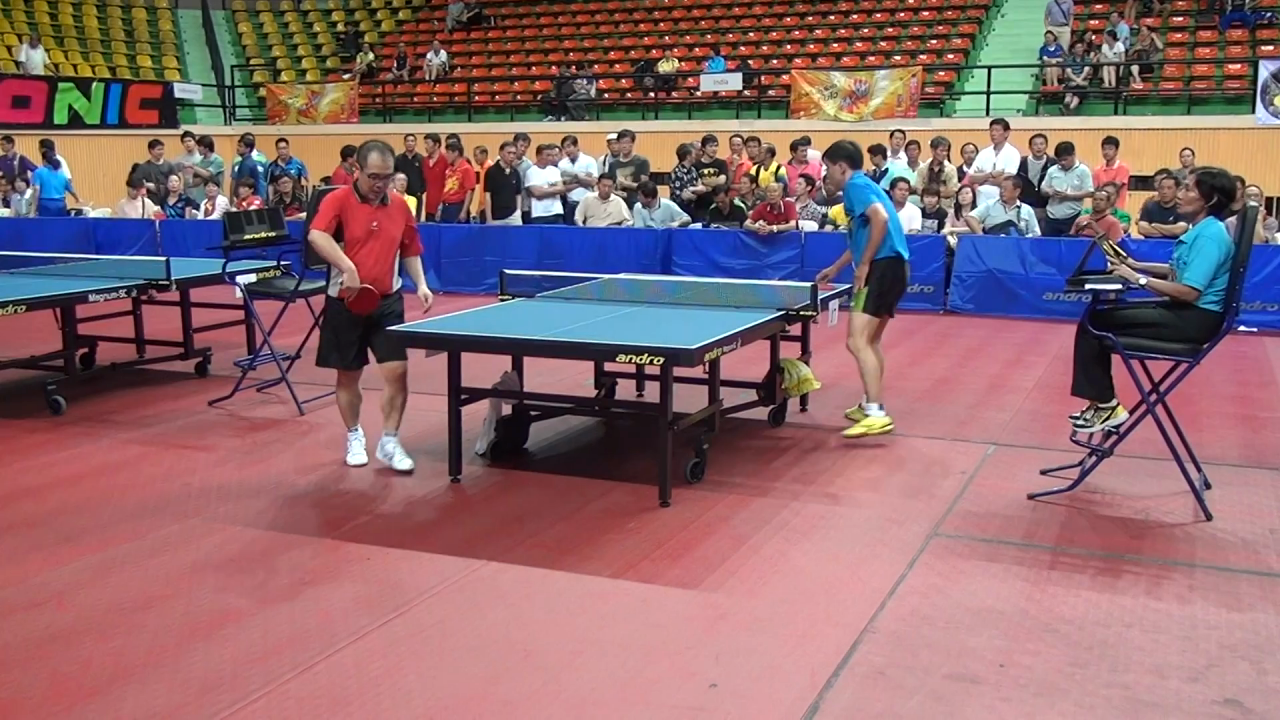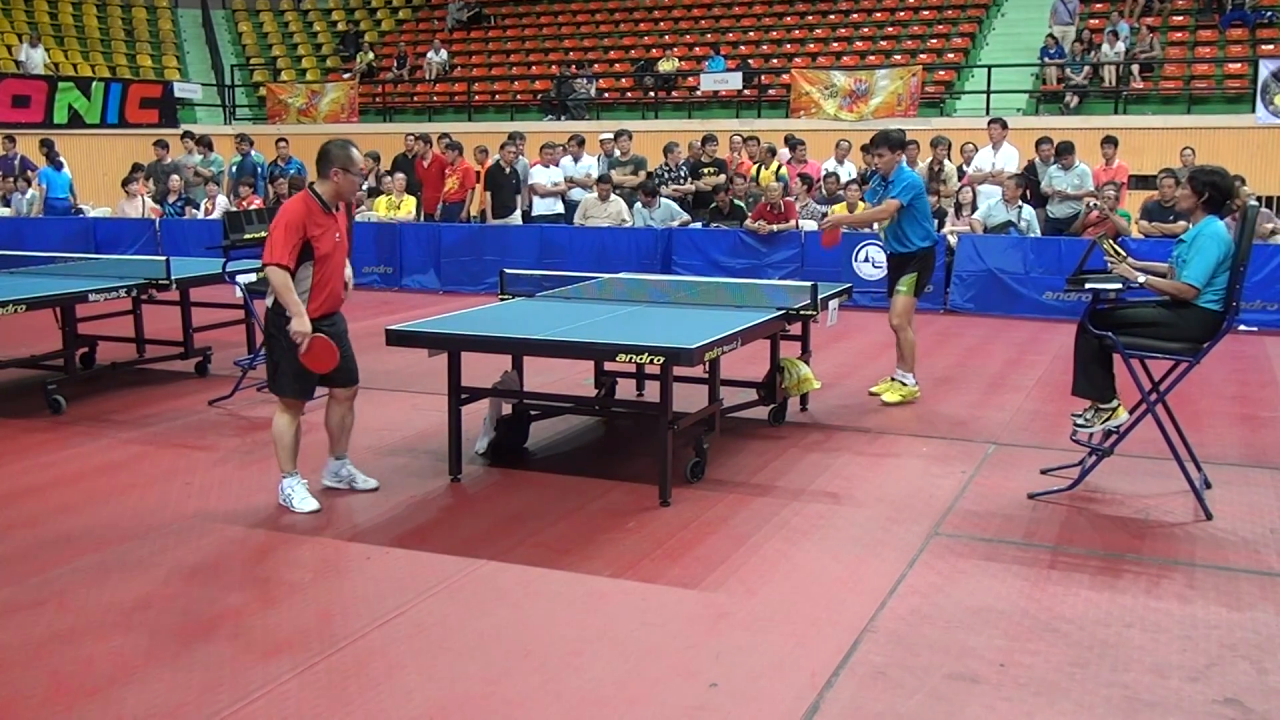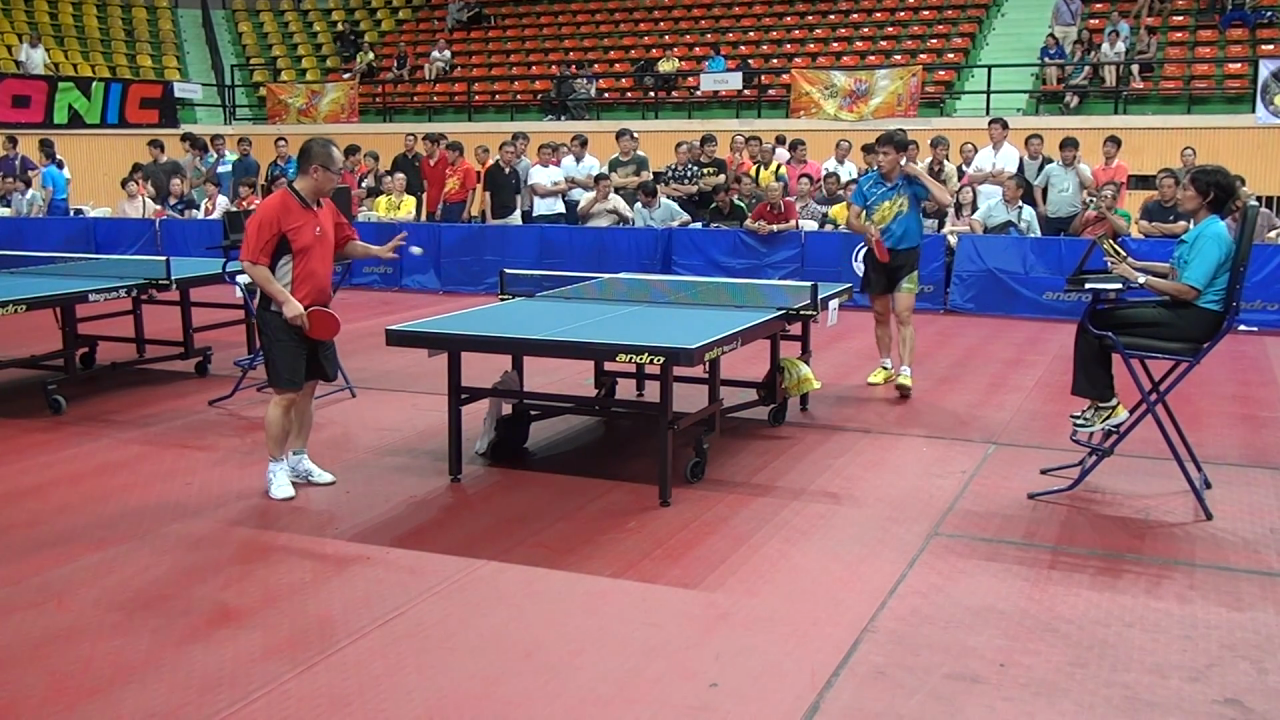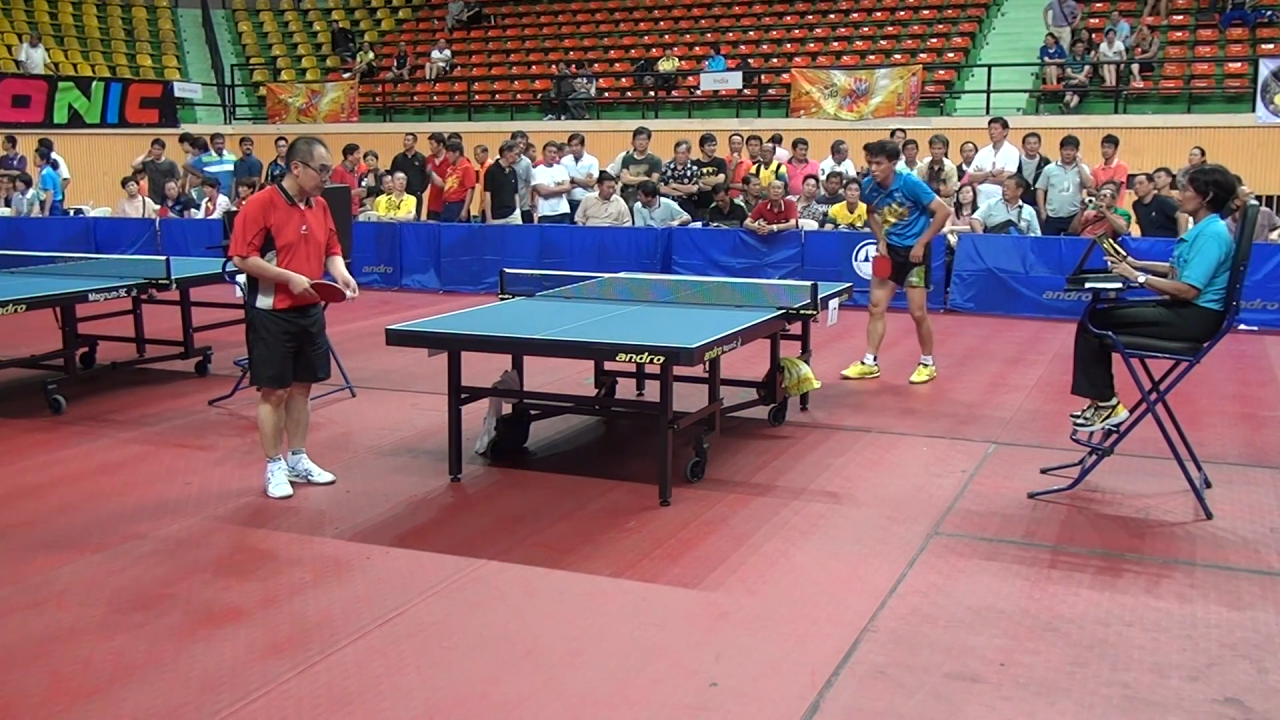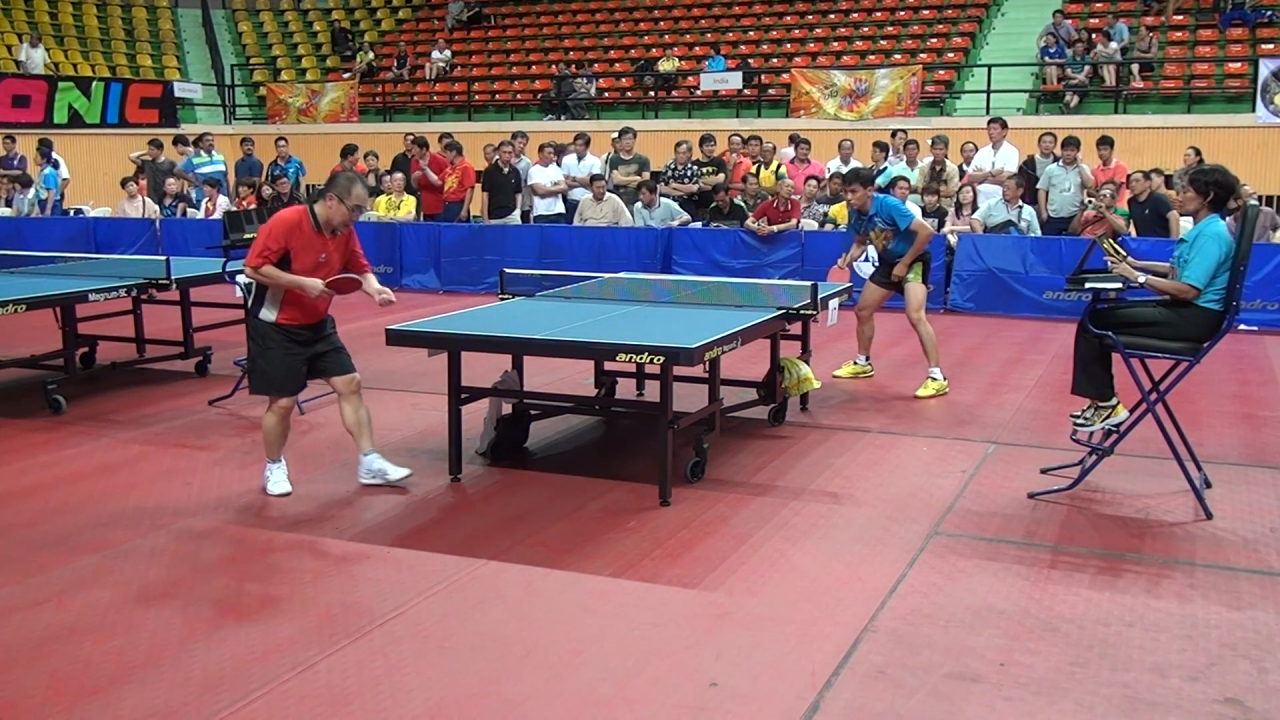
dt=1s
person 1, frame 1
left shoulder: (399, 206)
right shoulder: (337, 201)
left elbow: (410, 250)
right elbow: (316, 236)
left wrist: (420, 284)
right wrist: (347, 267)
left hip: (388, 301)
right hip: (345, 302)
left knee: (396, 372)
right knee: (348, 375)
left ankle: (390, 442)
right ankle: (355, 436)
person 1, frame 2
left shoulder: (340, 208)
right shoulder: (295, 212)
right elbow: (275, 268)
left wrist: (346, 271)
right wrist: (298, 316)
left hip: (331, 319)
right hip: (297, 326)
left knee: (345, 391)
right knee: (291, 403)
left ankle: (338, 468)
right ankle: (289, 483)
person 1, frame 3
left shoulder: (326, 207)
right shoulder: (273, 208)
left elbow: (345, 243)
right elbow: (252, 262)
left wrist: (379, 250)
right wrist: (286, 301)
right hip: (283, 317)
left knee: (307, 390)
right knee: (286, 394)
left ankle: (298, 460)
right ankle: (276, 467)
person 1, frame 4
left shoulder: (320, 206)
right shoulder: (261, 204)
left elbow: (331, 250)
right elbow: (241, 257)
left wrist: (342, 274)
right wrist: (288, 277)
left hip: (310, 313)
right hip: (272, 315)
left knee: (301, 389)
right knee: (274, 393)
left ankle: (297, 460)
right ankle: (274, 468)
person 1, frame 5
left shoulder: (345, 232)
right shoulder: (286, 222)
left elbow: (360, 270)
right elbow: (253, 268)
left wrist: (376, 289)
right wrist: (303, 283)
left hip: (318, 324)
right hip: (277, 327)
left knee: (350, 386)
right knee: (282, 402)
left ankle: (369, 463)
right ankle: (274, 467)
person 2, frame 1
left shoulder: (1210, 236)
right shoulder: (1201, 231)
left elbow: (1189, 291)
left wrist: (1138, 278)
right wrist: (1137, 265)
left hip: (1193, 319)
right hip: (1181, 312)
left knee: (1094, 322)
right knee: (1097, 317)
left ankle: (1106, 405)
right ankle: (1103, 402)
person 2, frame 2
left shoulder: (1210, 234)
right shoulder: (1201, 229)
left elbow: (1187, 289)
left wrist: (1138, 277)
right wrist: (1137, 264)
left hip: (1194, 318)
right hip: (1183, 311)
left knee: (1094, 322)
right knee: (1098, 317)
left ankle: (1107, 405)
right ankle: (1105, 401)
person 2, frame 3
left shoulder: (1211, 235)
right shoulder: (1202, 230)
left elbow: (1188, 290)
left wrist: (1137, 277)
right wrist: (1137, 265)
left hip: (1193, 319)
right hip: (1183, 312)
left knee: (1094, 322)
right knee: (1097, 316)
left ankle: (1106, 404)
right ankle: (1103, 401)
person 2, frame 4
left shoulder: (1211, 234)
right shoulder: (1203, 229)
left elbow: (1188, 289)
left wrist: (1138, 277)
right wrist: (1137, 264)
left hip: (1194, 317)
right hip: (1182, 310)
left knee: (1094, 321)
right knee: (1097, 316)
left ankle: (1106, 402)
right ankle: (1104, 400)
person 2, frame 5
left shoulder: (1212, 234)
right shoulder: (1204, 229)
left elbow: (1188, 290)
left wrist: (1138, 277)
right wrist: (1138, 264)
left hip: (1194, 318)
right hip: (1182, 311)
left knee: (1094, 321)
right knee: (1098, 316)
left ankle: (1106, 403)
right ankle: (1104, 400)
person 3, frame 1
left shoulder: (855, 186)
right shoulder: (867, 186)
left elbow: (881, 219)
left wrist: (863, 265)
right wrist: (835, 268)
left hip: (882, 266)
right hip: (896, 266)
left knee: (857, 341)
right knee: (871, 340)
left ankle: (876, 414)
right ankle: (870, 406)
person 3, frame 2
left shoulder: (909, 180)
right shoulder: (878, 182)
left elbow: (884, 213)
right elbow: (869, 214)
left wrist: (842, 219)
right wrist: (841, 221)
left hip: (917, 255)
right hip: (897, 255)
left knee: (898, 320)
right knee: (900, 320)
left ankle: (909, 381)
right ankle: (899, 377)
person 3, frame 3
left shoulder: (913, 181)
right shoulder: (866, 183)
left elbow: (946, 200)
right elbow: (851, 219)
left wrist: (921, 175)
right wrist: (866, 231)
left hip: (906, 255)
right hip: (877, 254)
left knee: (903, 316)
right knee: (881, 315)
left ankle: (905, 373)
right ankle: (886, 365)
person 3, frame 4
left shoulder: (911, 184)
right shoulder: (868, 187)
left elbow: (943, 211)
left wrist: (921, 243)
right wrist: (880, 240)
left hip: (913, 251)
right hip: (889, 251)
left knee: (917, 313)
right knee: (876, 308)
left ankle: (927, 363)
right ankle: (869, 363)
person 3, frame 5
left shoulder: (889, 205)
right shoulder: (855, 214)
left elbow: (926, 231)
right elbow: (860, 242)
left wrist: (904, 263)
right wrist: (848, 259)
left hip: (913, 261)
right hip: (888, 263)
left knee: (915, 316)
right knee: (862, 311)
left ankle: (936, 377)
right ankle: (862, 363)
